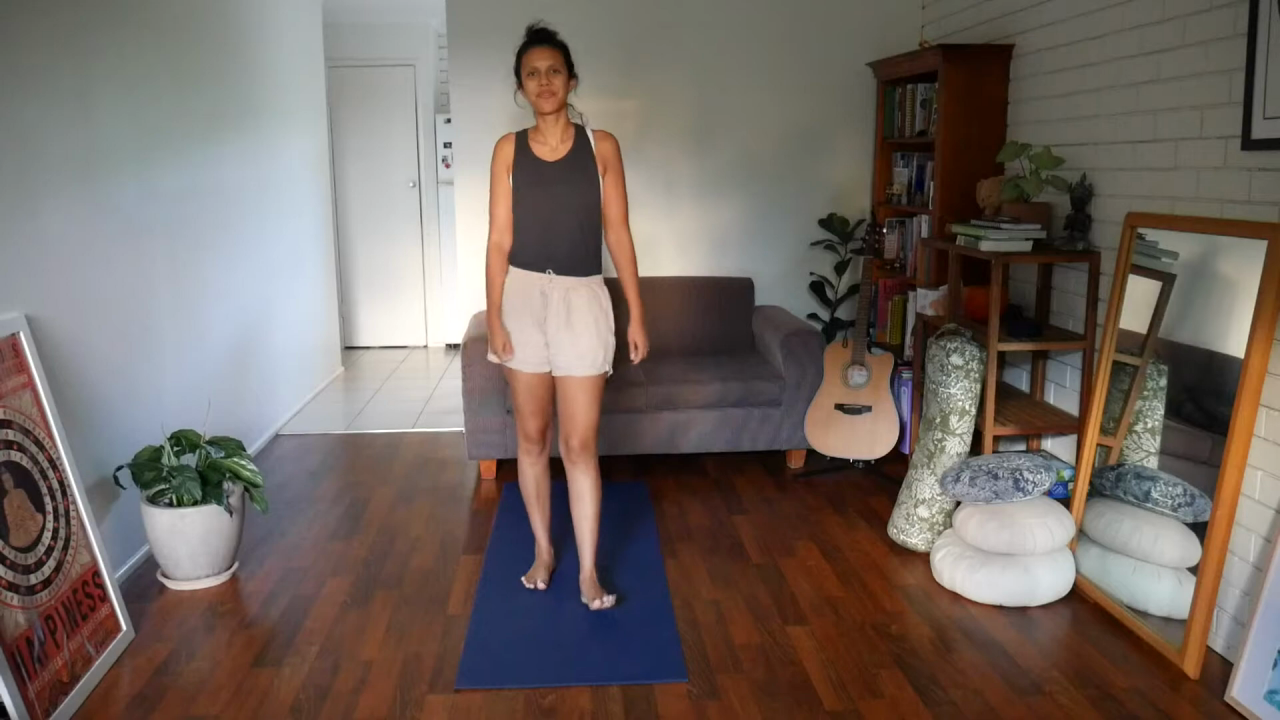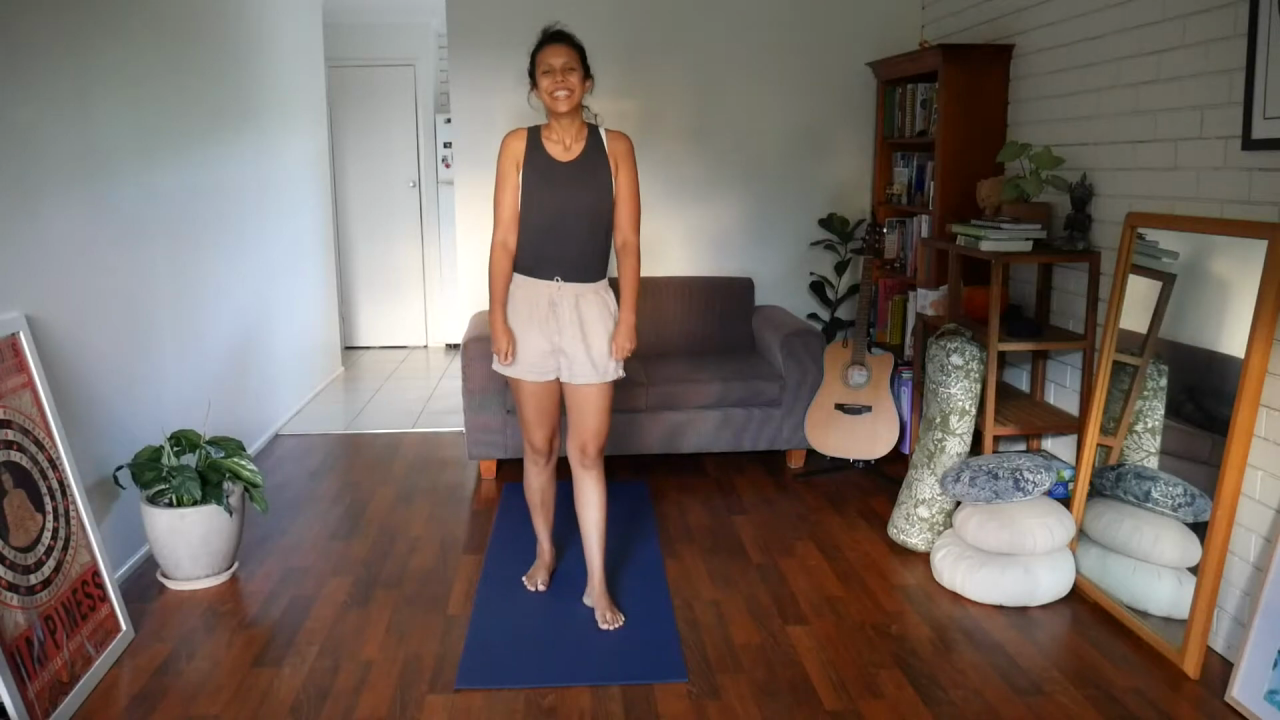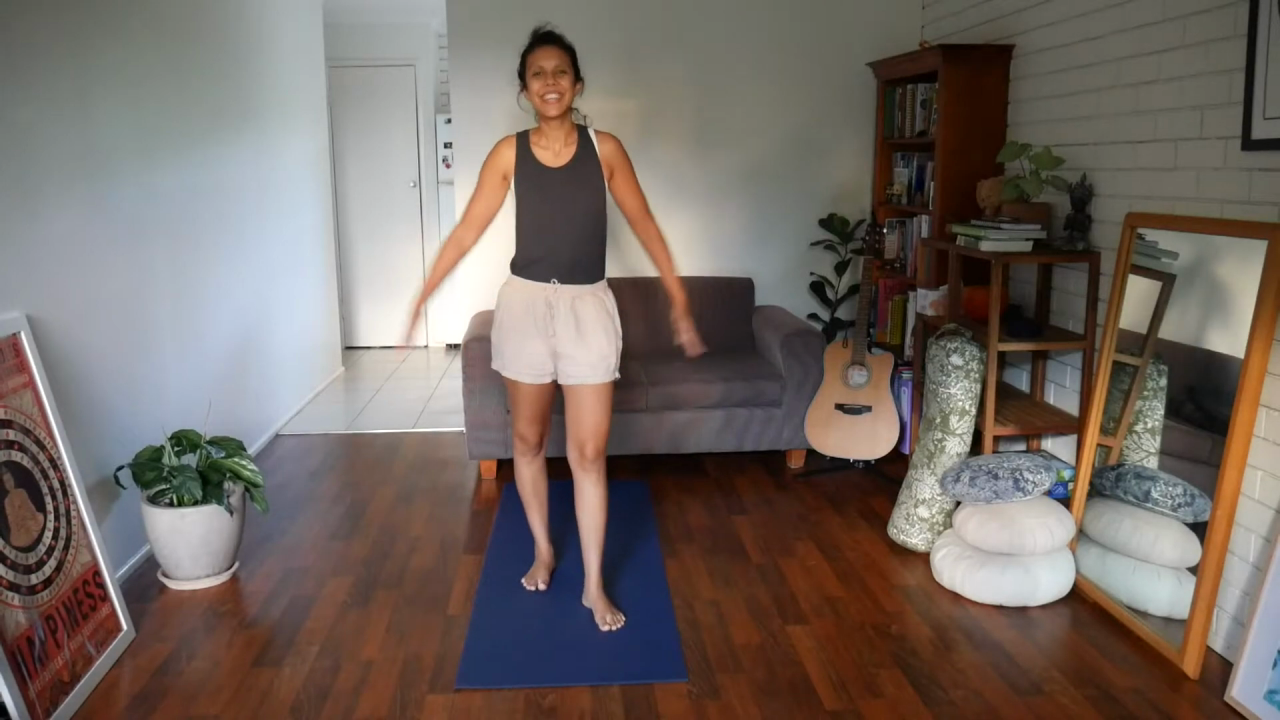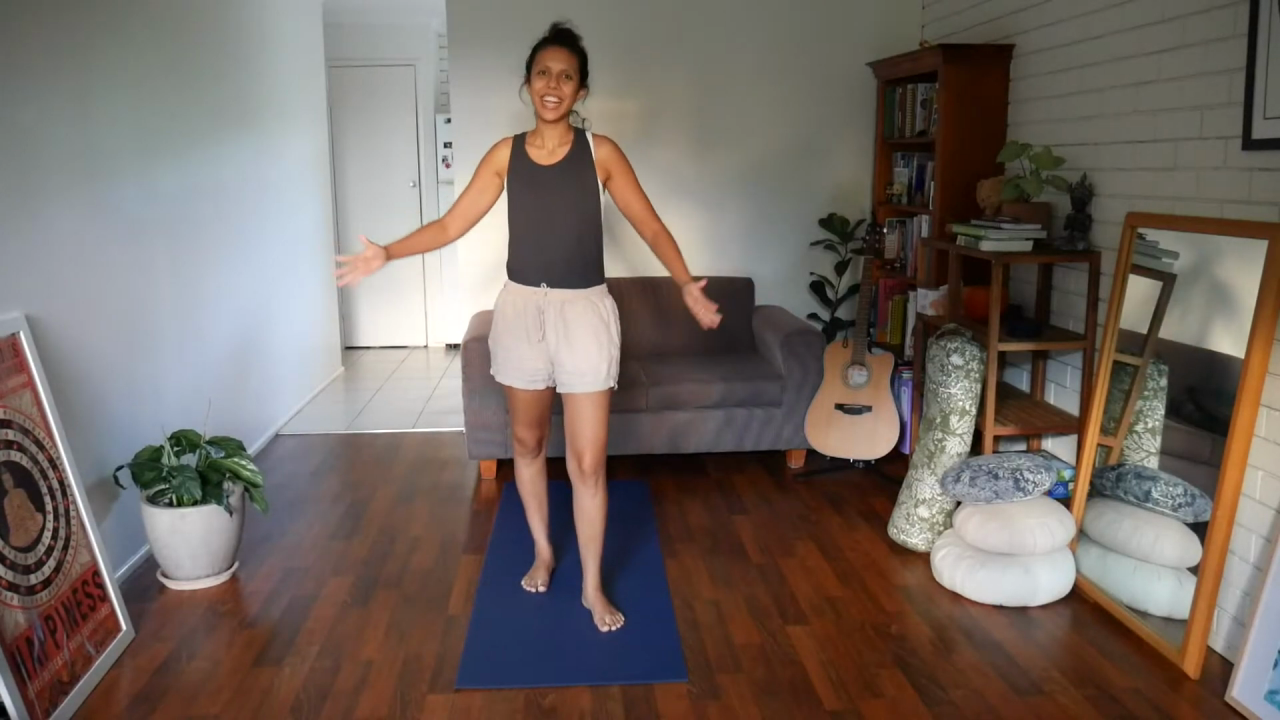
dt=0.7s
person 1, frame 1
left shoulder: (601, 146)
right shoulder: (508, 150)
left elbow: (618, 234)
right elbow: (499, 239)
left wrist: (637, 313)
right wrist: (493, 314)
left hip: (583, 300)
right hip: (524, 298)
left knee: (579, 445)
right knee: (532, 436)
left ankle: (589, 575)
right ankle: (543, 549)
person 1, frame 2
left shoulder: (615, 146)
right shoulder: (517, 145)
left elbow: (627, 239)
right elbow: (504, 238)
left wrist: (627, 316)
right wrist: (498, 317)
left hip: (591, 305)
right hip: (529, 303)
left knee: (587, 452)
right knee: (539, 446)
left ankle: (596, 582)
right ankle: (544, 550)
person 1, frame 3
left shoulder: (604, 148)
right shoulder: (508, 153)
left elbow: (645, 226)
right elbow: (466, 232)
left wrist: (678, 303)
right wrist: (420, 300)
left hip: (588, 307)
right hip: (526, 305)
left knee: (589, 453)
right knee: (528, 439)
left ankle: (594, 585)
right ankle: (543, 550)
person 1, frame 4
left shoulder: (601, 152)
right shoulder: (505, 154)
left elbow: (649, 225)
right elbow: (452, 224)
left wrist: (687, 284)
right wrist: (386, 253)
left hip: (585, 312)
right hip: (521, 311)
left knee: (587, 462)
right knee: (527, 444)
left ankle: (592, 585)
right ankle: (543, 552)
